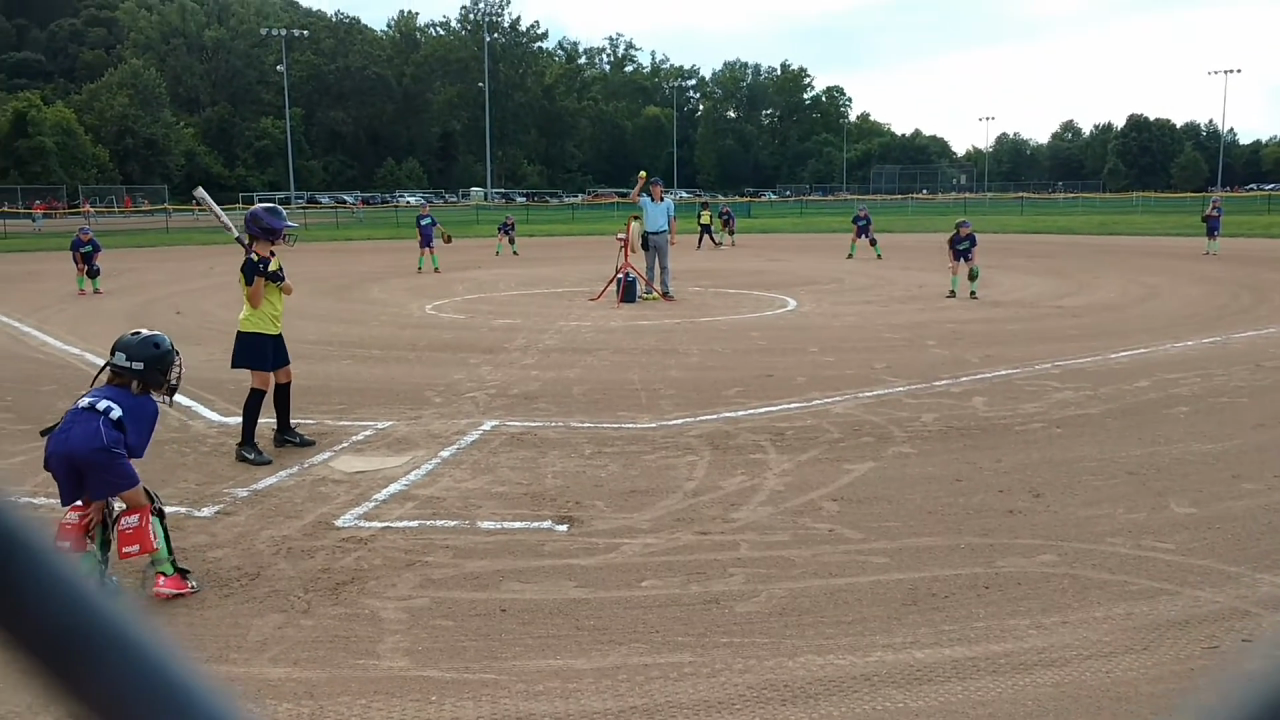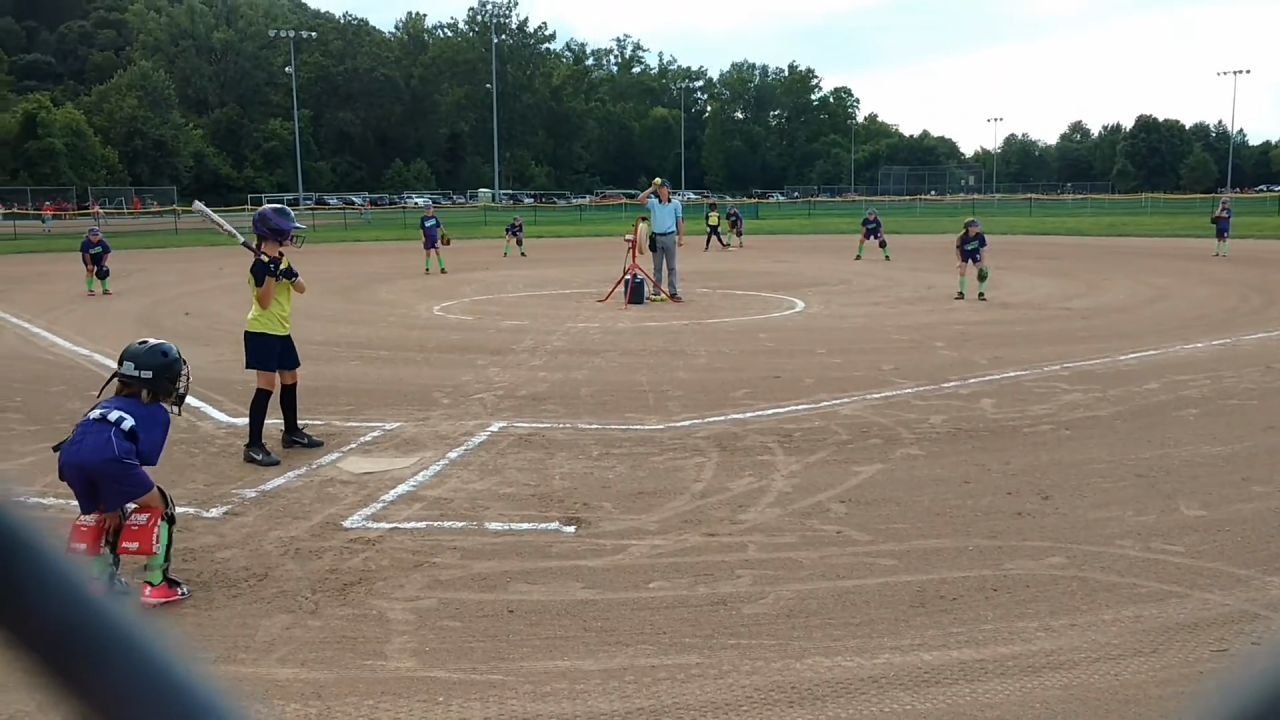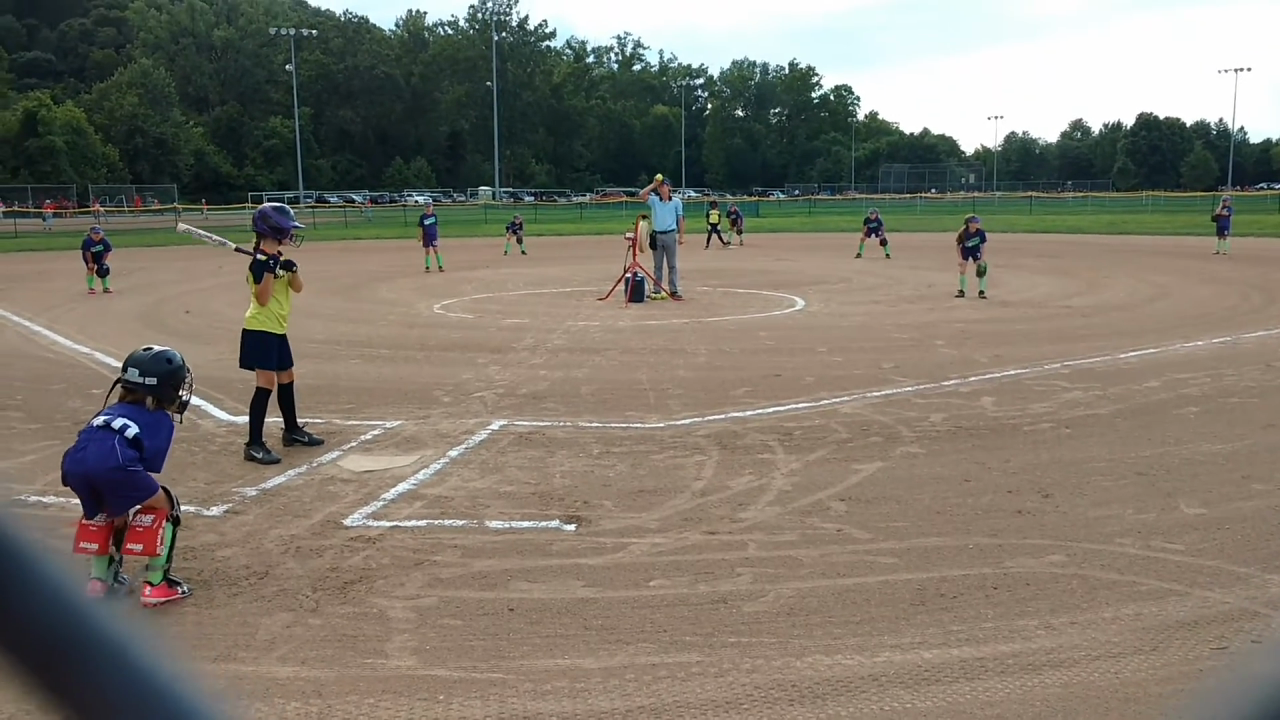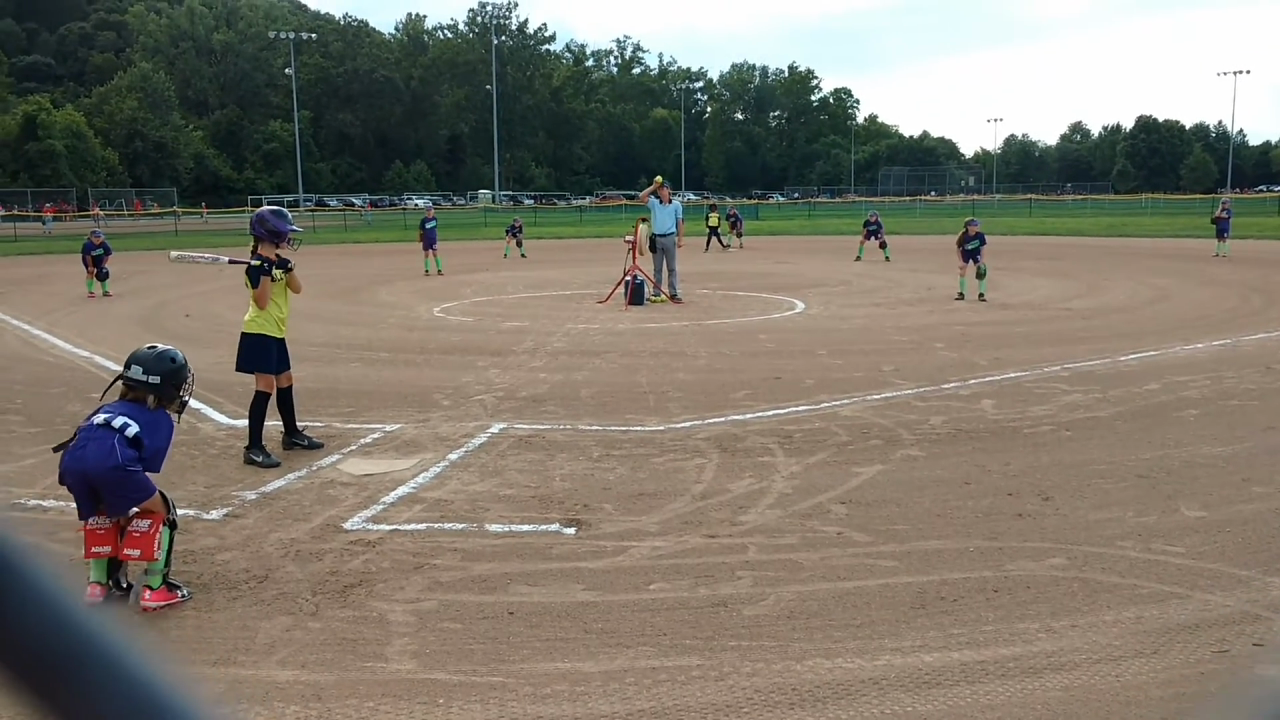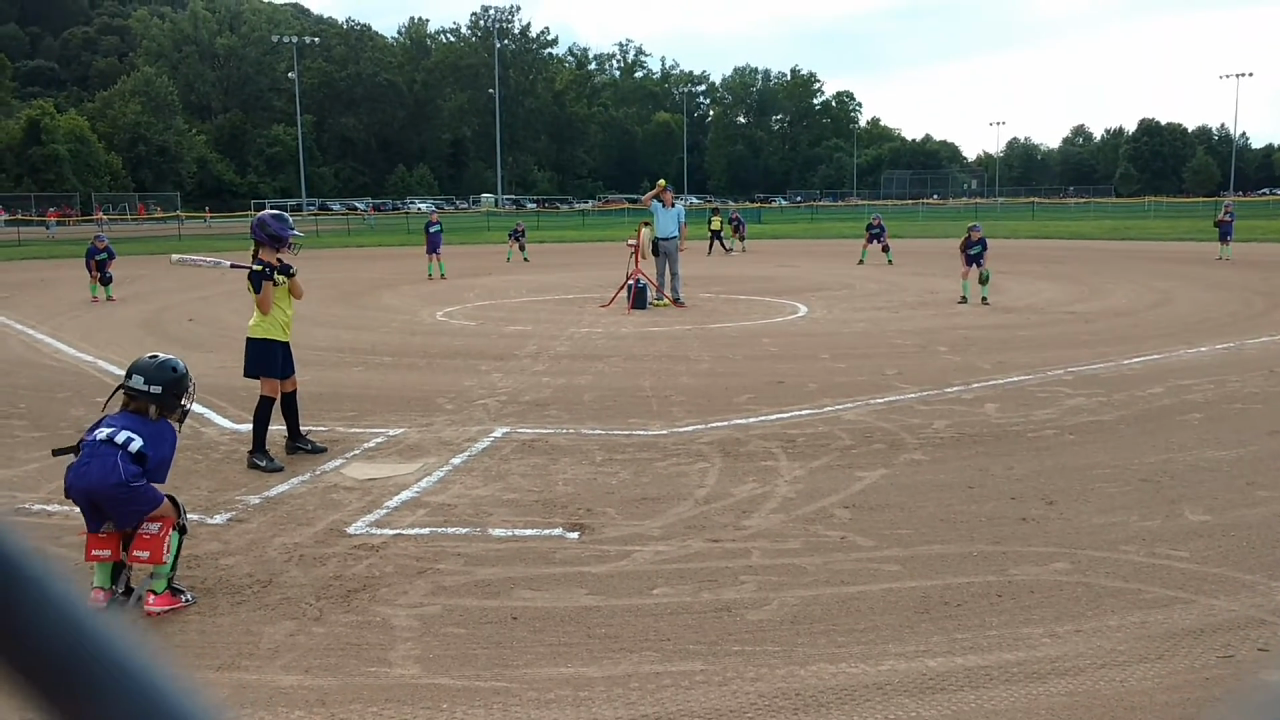
dt=0.2s
person 1, frame 1
left shoulder: (99, 392)
right shoulder: (146, 405)
right elbow: (126, 455)
right wrist: (101, 499)
left hip: (58, 445)
right hip: (97, 446)
left knee: (89, 503)
right knee: (141, 504)
left ankle: (91, 574)
right ankle: (167, 575)
person 1, frame 2
left shoulder: (109, 403)
right shoulder: (158, 414)
right elbow: (140, 463)
right wrist: (114, 506)
left hip: (70, 456)
right hip: (109, 456)
left knee: (104, 510)
right knee: (158, 508)
left ankle: (100, 578)
right ankle: (156, 584)
person 1, frame 3
left shoulder: (112, 410)
right shoulder: (161, 420)
right elbow: (147, 468)
right wrist: (123, 507)
left hip: (74, 463)
right hip: (112, 464)
left knee: (108, 510)
right knee: (164, 508)
left ankle: (100, 578)
right ankle: (156, 583)
person 1, frame 4
left shoulder: (111, 407)
right shoulder: (161, 420)
right elbow: (146, 468)
right wrist: (124, 505)
left hip: (72, 462)
right hip: (112, 463)
left knee: (104, 513)
right knee: (160, 512)
left ankle: (98, 582)
right ankle: (155, 588)
person 1, frame 5
left shoulder: (113, 418)
right shoulder: (165, 430)
right elbow: (152, 478)
right wrist: (130, 513)
left hip: (77, 478)
right hip: (115, 479)
left knee: (108, 522)
right knee: (170, 516)
left ankle: (102, 588)
right ankle: (159, 592)
person 2, frame 1
left shoulder: (272, 257)
right shoulder: (251, 263)
left elbow: (289, 291)
right elbow: (255, 302)
left wrist: (279, 279)
right wrist: (260, 273)
left hip: (272, 330)
right hip: (255, 330)
left knee: (284, 376)
right knee: (261, 384)
left ankle: (284, 431)
right ankle: (246, 445)
person 2, frame 2
left shoulder: (280, 258)
right shoulder: (261, 263)
left elbow: (302, 288)
right elbow: (264, 303)
left wrist: (293, 276)
right wrist: (270, 274)
left hip: (280, 330)
right hip: (262, 330)
left knee: (290, 379)
right knee: (267, 385)
left ankle: (291, 432)
right ankle: (253, 446)
person 2, frame 3
left shoulder: (278, 257)
right shoulder: (259, 261)
left elbow: (297, 288)
right elbow: (262, 300)
left wrist: (292, 269)
right wrist: (269, 271)
left hip: (277, 328)
right hip: (260, 329)
left knee: (287, 378)
right knee: (266, 383)
left ankle: (292, 430)
right ankle: (254, 445)
person 2, frame 4
left shoulder: (276, 260)
right shoulder: (257, 264)
left elbow: (297, 288)
right elbow: (261, 303)
left wrist: (289, 268)
right wrist: (265, 273)
left hip: (276, 332)
right hip: (259, 332)
left knee: (285, 381)
right knee: (265, 387)
left ankle: (292, 434)
right ankle: (253, 448)
person 2, frame 5
left shoulder: (278, 264)
right shoulder: (258, 269)
left elbow: (298, 294)
right elbow: (265, 308)
left wrist: (290, 273)
right wrist: (267, 278)
left hip: (280, 336)
right hip: (265, 337)
left knee: (289, 386)
right knee: (270, 391)
left ankle: (295, 438)
right ankle: (257, 453)
